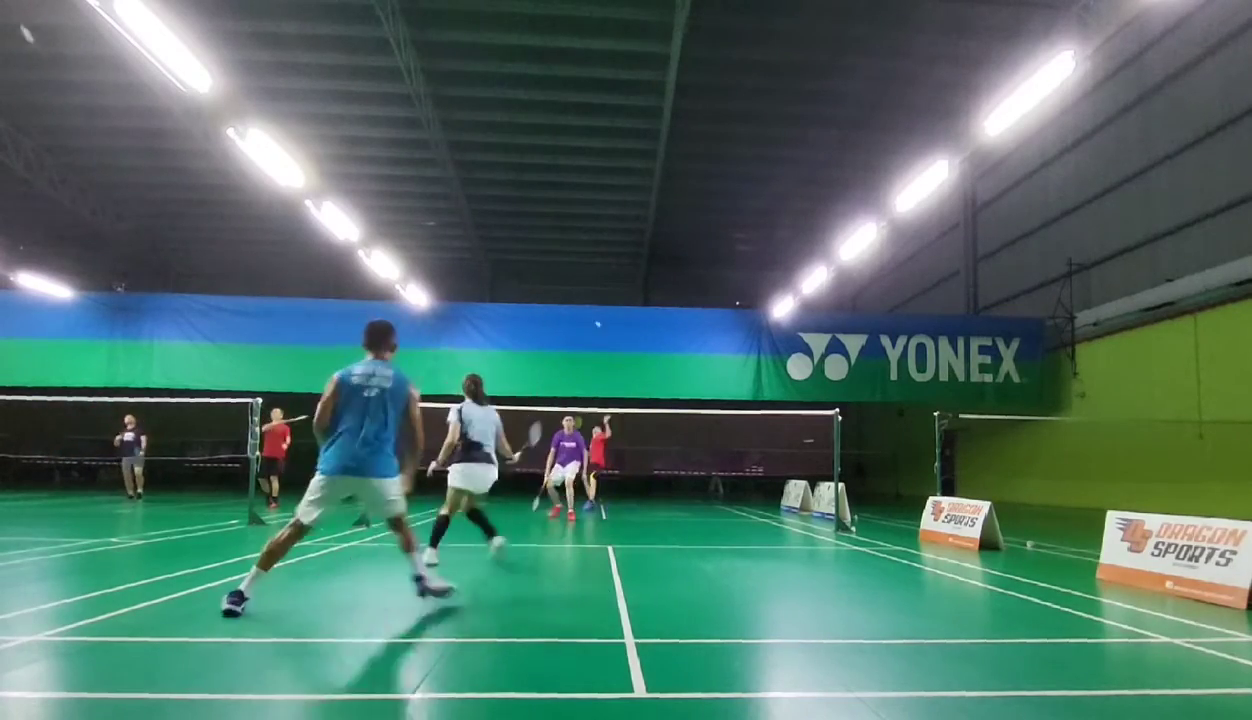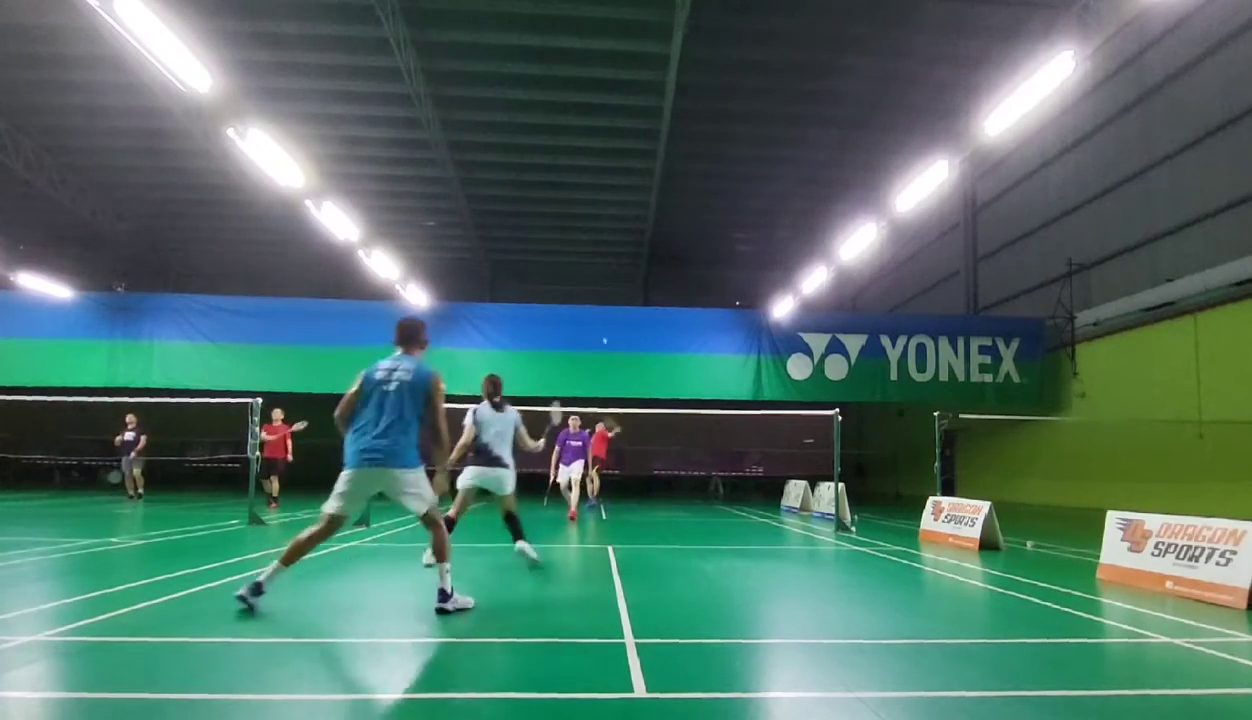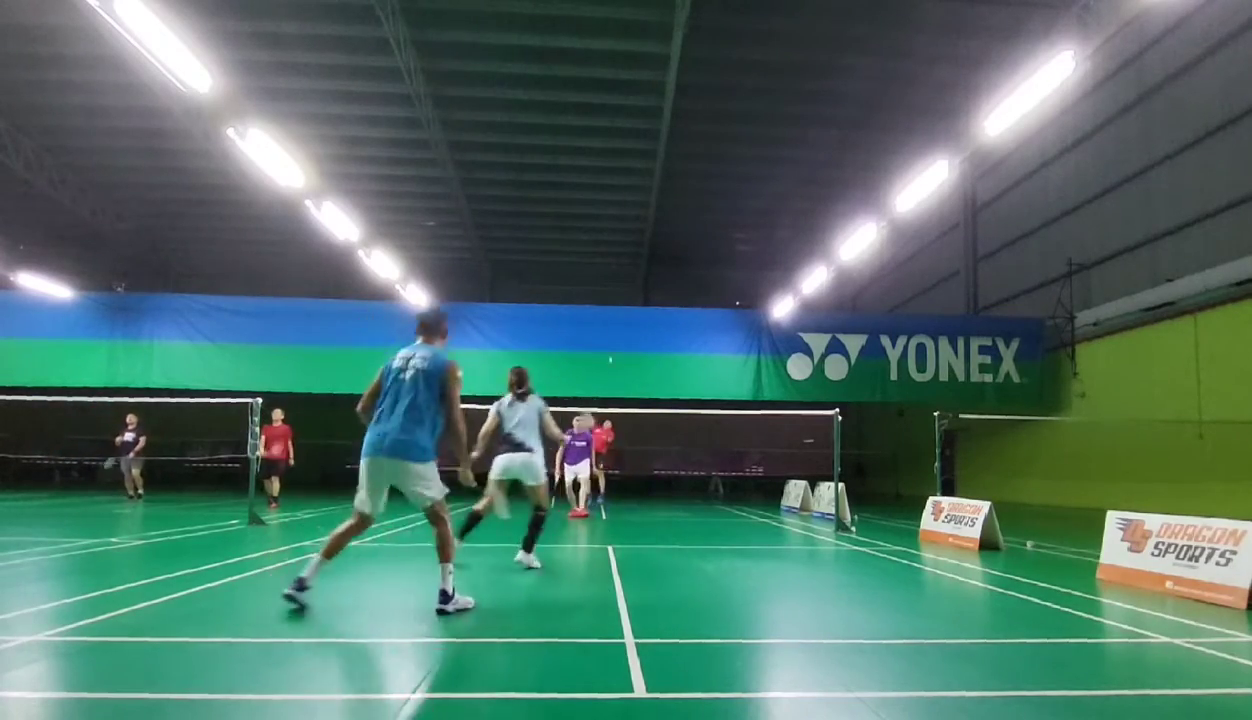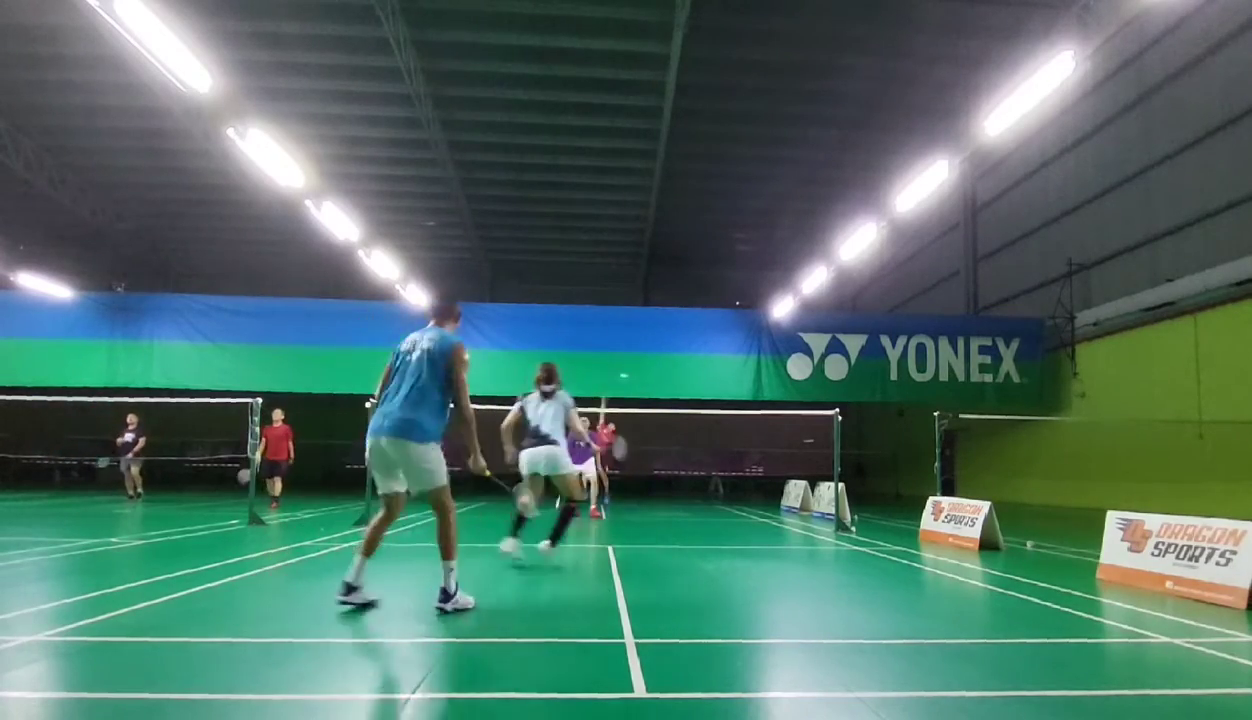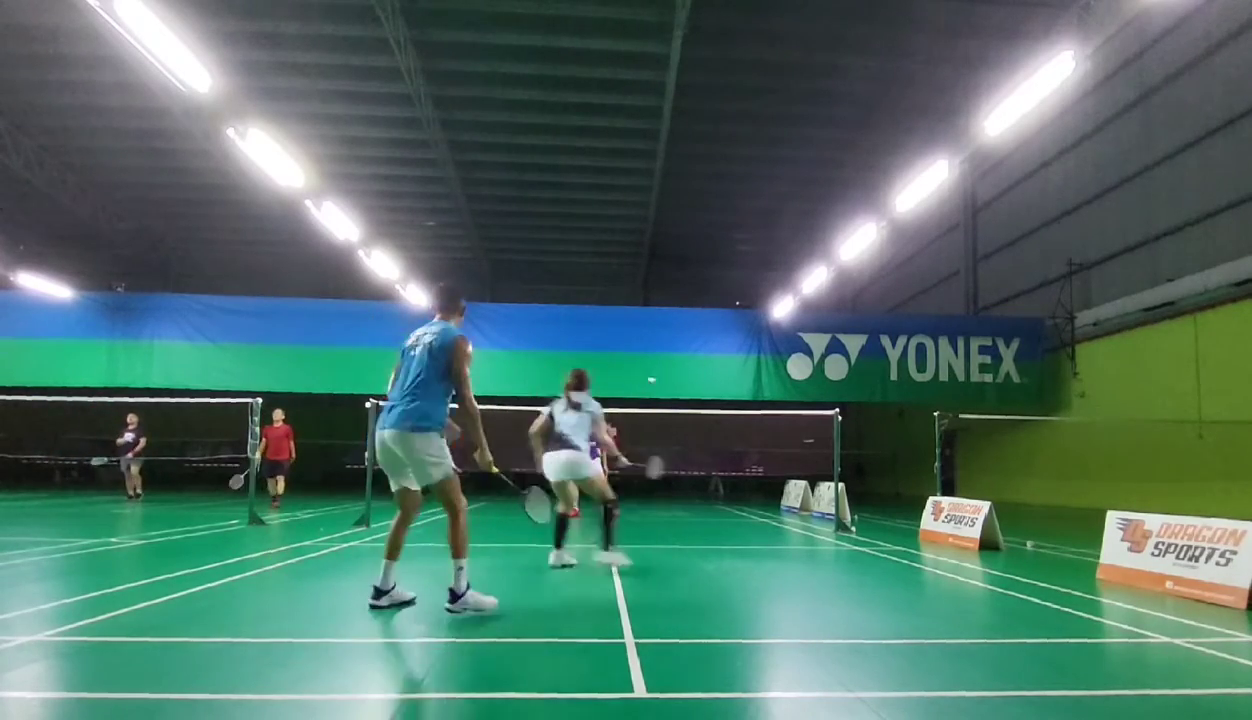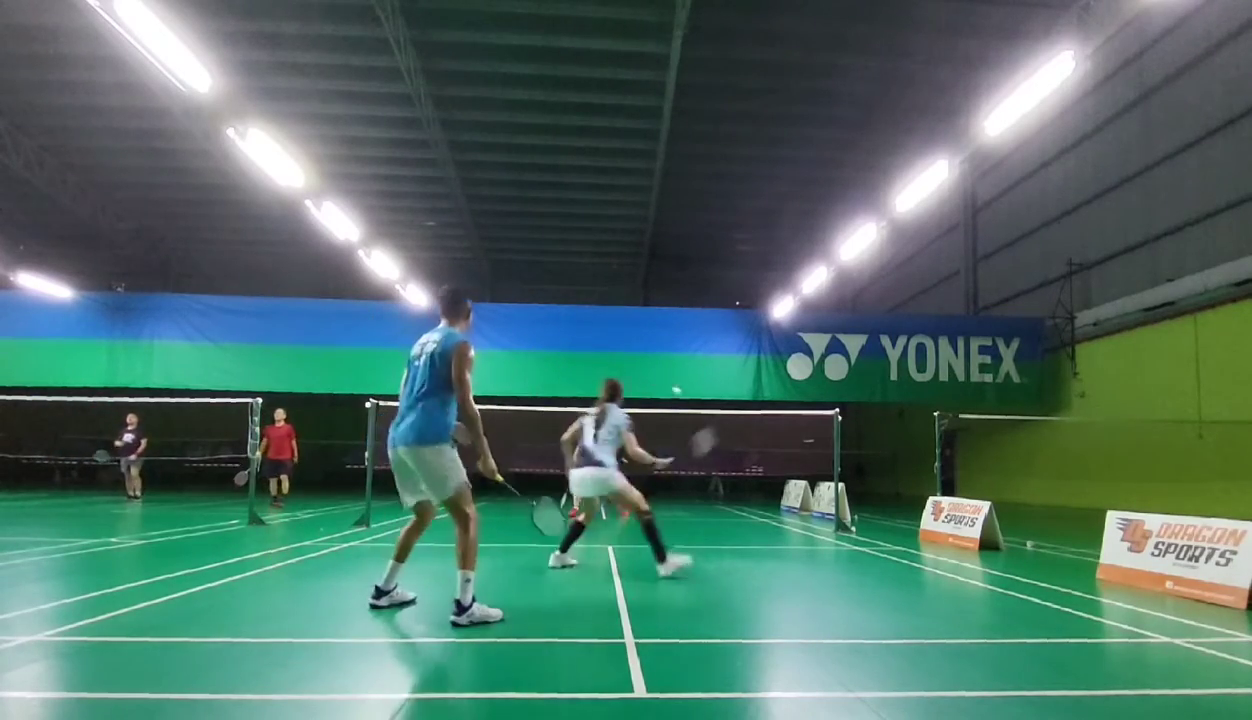
dt=0.1s
person 1, frame 1
left shoulder: (342, 376)
right shoulder: (405, 384)
left elbow: (319, 424)
right elbow: (417, 440)
right wrist: (409, 471)
left hip: (336, 466)
right hip: (380, 469)
left knee: (294, 530)
right knee: (400, 523)
left ankle: (241, 594)
right ankle: (424, 580)
person 1, frame 2
left shoulder: (373, 370)
right shoulder: (430, 379)
left elbow: (340, 416)
right elbow: (439, 434)
right wrist: (442, 473)
left hip: (359, 462)
right hip: (401, 464)
left knee: (325, 527)
right knee: (435, 524)
left ankle: (259, 585)
right ankle: (446, 595)
person 1, frame 3
left shoulder: (394, 360)
right shoulder: (448, 367)
left elbow: (363, 409)
right elbow: (455, 422)
right wrist: (465, 465)
left hip: (374, 451)
right hip: (414, 455)
left knee: (359, 522)
right knee: (441, 522)
left ankle: (302, 581)
right ankle: (447, 595)
person 1, frame 4
left shoulder: (406, 342)
right shoulder: (454, 348)
left elbow: (379, 395)
right elbow: (461, 403)
right wrist: (475, 453)
left hip: (380, 434)
right hip: (415, 439)
left knee: (389, 511)
right knee: (445, 512)
left ankle: (352, 585)
right ankle: (449, 592)
person 1, frame 5
left shoulder: (414, 338)
right shoulder: (457, 341)
right elbow: (466, 397)
right wrist: (482, 447)
left hip: (387, 429)
right hip: (419, 430)
left knee: (408, 510)
right knee: (457, 506)
left ankle: (384, 589)
right ankle: (459, 592)
person 1, frame 6
left shoulder: (421, 343)
right shoulder: (459, 345)
right elbow: (465, 402)
right wrist: (485, 454)
left hip: (399, 439)
right hip: (429, 441)
left knee: (422, 518)
right knee: (467, 517)
left ankle: (385, 589)
right ankle: (465, 604)
person 2, frame 1
left shoulder: (459, 409)
right shoulder: (492, 412)
left elbow: (452, 440)
right elbow: (502, 446)
left wrist: (438, 462)
right wrist: (512, 457)
left hip: (465, 466)
right hip: (488, 468)
left knee: (448, 508)
right knee: (469, 506)
left ankle: (432, 551)
right ankle: (494, 538)
person 2, frame 2
left shoulder: (476, 412)
right shoulder: (513, 413)
left elbow: (465, 442)
right elbow: (527, 445)
left wrist: (450, 461)
right wrist: (538, 445)
left hip: (476, 469)
right hip: (502, 470)
left knee: (456, 510)
right knee: (509, 511)
left ankle: (434, 552)
right ankle: (521, 542)
person 2, frame 3
left shoulder: (500, 404)
right shoulder: (538, 402)
left elbow: (486, 432)
right elbow: (552, 432)
left wrist: (477, 452)
right wrist: (565, 438)
left hip: (505, 459)
right hip: (530, 459)
left knee: (486, 503)
right knee: (541, 508)
right ankle: (526, 553)
person 2, frame 4
left shoulder: (527, 400)
right shoulder: (564, 397)
left elbow: (506, 427)
right elbow: (576, 428)
left wrist: (508, 449)
right wrist: (590, 444)
left hip: (529, 453)
right hip: (554, 451)
left knee: (531, 499)
right knee: (576, 499)
left ankle: (512, 539)
right ankle: (550, 543)
person 2, frame 5
left shoulder: (556, 405)
right shoulder: (593, 405)
left elbow: (534, 431)
right elbow: (602, 438)
left wrist: (540, 456)
right wrist: (618, 457)
left hip: (553, 458)
right hip: (576, 457)
left knee: (566, 504)
right knee: (609, 500)
left ankle: (558, 553)
right ankle: (608, 550)
person 2, frame 6
left shoulder: (588, 416)
right shoulder: (622, 418)
left elbow: (565, 440)
right elbow: (633, 451)
left wrist: (571, 463)
right wrist: (657, 462)
left hip: (579, 473)
right hip: (601, 473)
left knee: (588, 515)
right knee: (643, 512)
left ankle: (560, 555)
right ankle: (665, 562)
